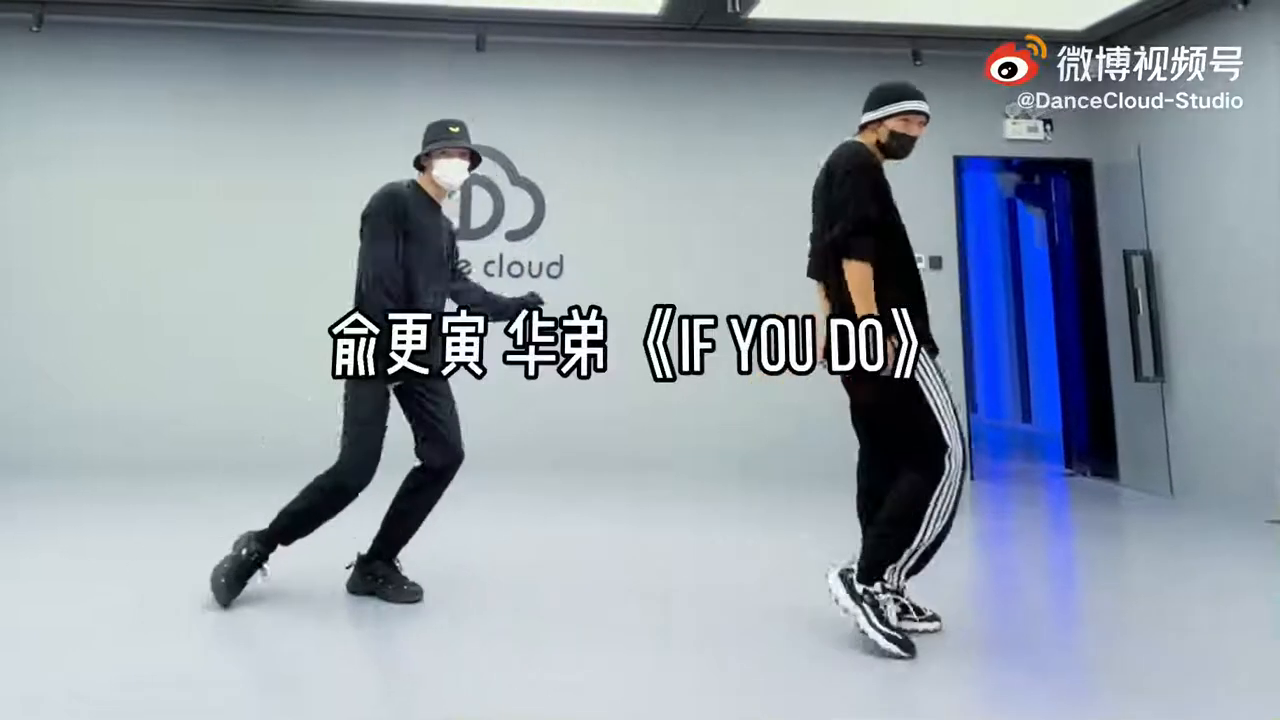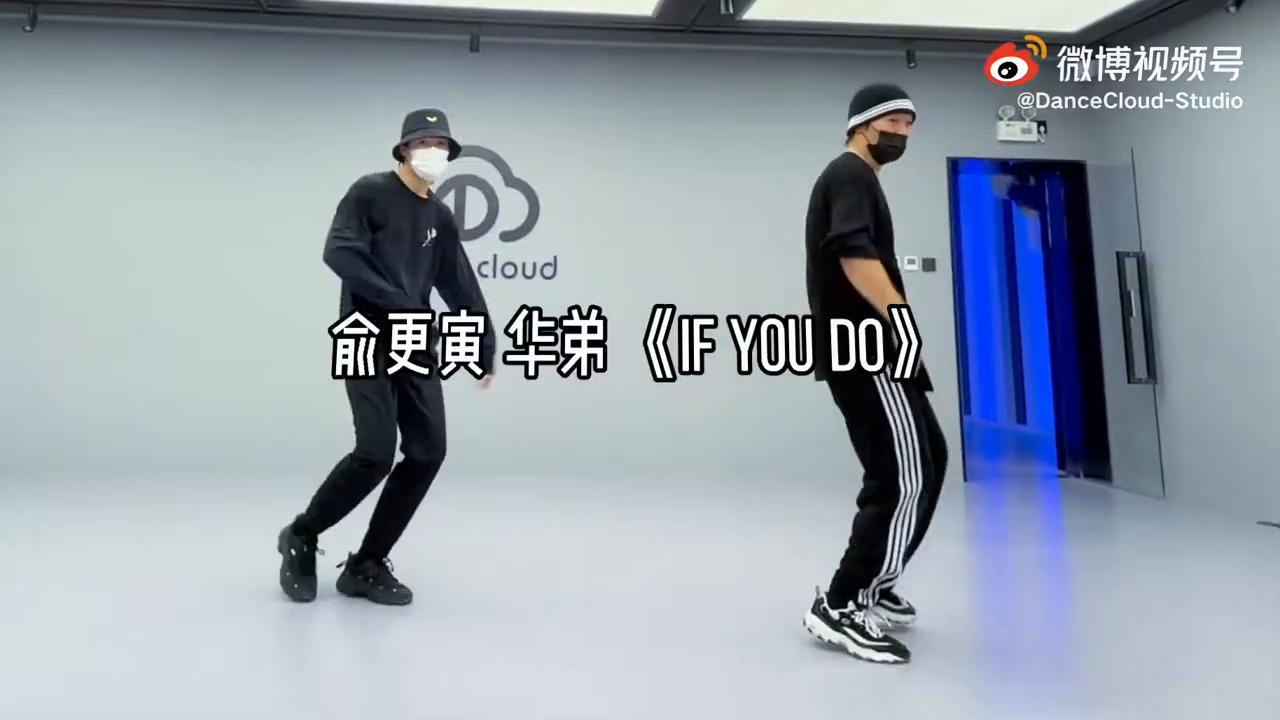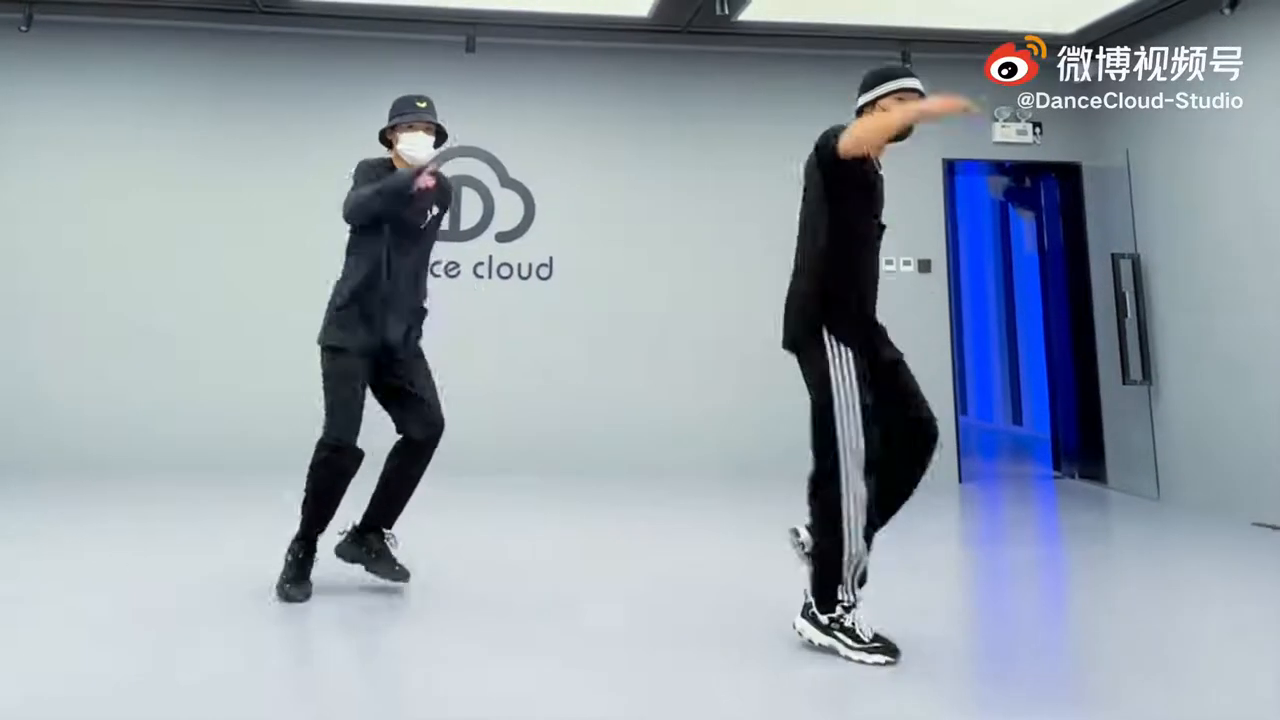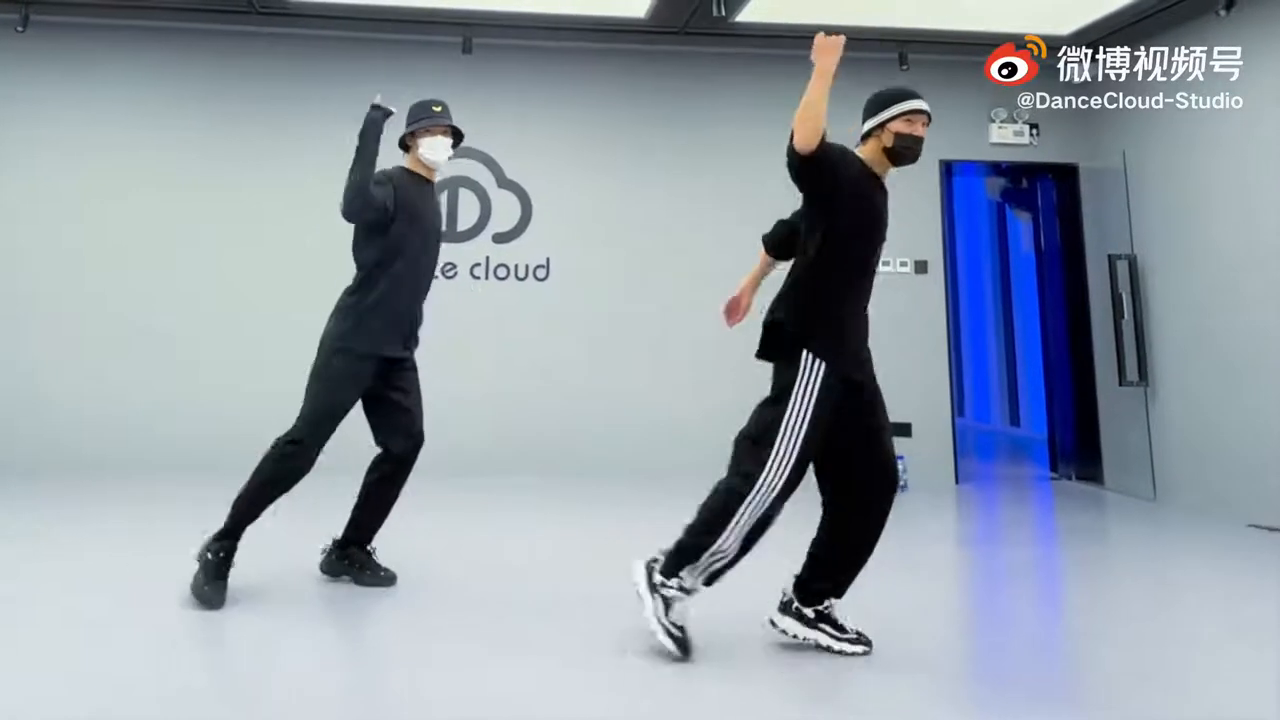
dt=0.2s
person 1, frame 1
left shoulder: (844, 171)
right shoulder: (855, 163)
left elbow: (821, 263)
right elbow: (853, 248)
left wrist: (833, 330)
right wrist: (871, 324)
right hip: (889, 334)
left knee: (888, 464)
right knee: (942, 459)
left ankle: (879, 588)
right ankle: (869, 579)
person 1, frame 2
left shoulder: (849, 178)
right shoulder: (851, 175)
right elbow: (854, 253)
right wrist: (899, 317)
left knee: (923, 463)
right knee: (906, 479)
left ankle: (867, 587)
right ankle: (840, 607)
person 1, frame 3
left shoulder: (870, 170)
right shoulder: (838, 155)
right elbow: (853, 142)
right wrist: (922, 108)
left hip: (854, 323)
right hip: (828, 325)
left knee: (915, 430)
right knee: (847, 461)
left ankle: (826, 535)
right ankle: (827, 610)
person 1, frame 4
left shoulder: (873, 191)
right shoulder: (839, 171)
left elbow: (787, 235)
right elbow: (803, 146)
left wrist: (749, 287)
right wrist: (823, 70)
left hip: (847, 351)
right hip: (814, 349)
left knee: (873, 481)
right knee: (770, 472)
left ankle: (809, 605)
right ankle: (672, 577)
person 2, frame 1
left shoulder: (442, 224)
right shoulder: (392, 200)
left elbow: (455, 286)
right elbow: (376, 278)
left wrist: (515, 306)
right wrist: (385, 347)
left hip: (424, 356)
right hip: (375, 351)
left knee: (445, 456)
right knee: (355, 470)
left ankle: (376, 564)
right ankle: (261, 544)
person 2, frame 2
left shoulder: (440, 217)
right shoulder: (370, 192)
left elbow: (459, 283)
right elbow: (338, 253)
left wrist: (487, 344)
right wrist: (392, 301)
left hip: (416, 349)
left knee: (428, 453)
right knee: (376, 453)
left ankle: (366, 565)
right ankle: (301, 537)
person 2, frame 3
left shoulder: (440, 191)
right shoulder: (373, 172)
right elbow: (356, 211)
right wrist: (407, 183)
left hip: (400, 337)
right hip: (350, 332)
left knee: (425, 428)
right knee: (341, 443)
left ankle: (367, 535)
right ankle: (303, 550)
person 2, frame 4
left shoulder: (429, 195)
right shoulder: (392, 187)
right elbow: (356, 209)
right wrist: (373, 126)
left hip: (396, 346)
right hip: (354, 338)
left knee: (405, 443)
right knee: (305, 440)
left ankle: (350, 551)
right ankle: (222, 548)
